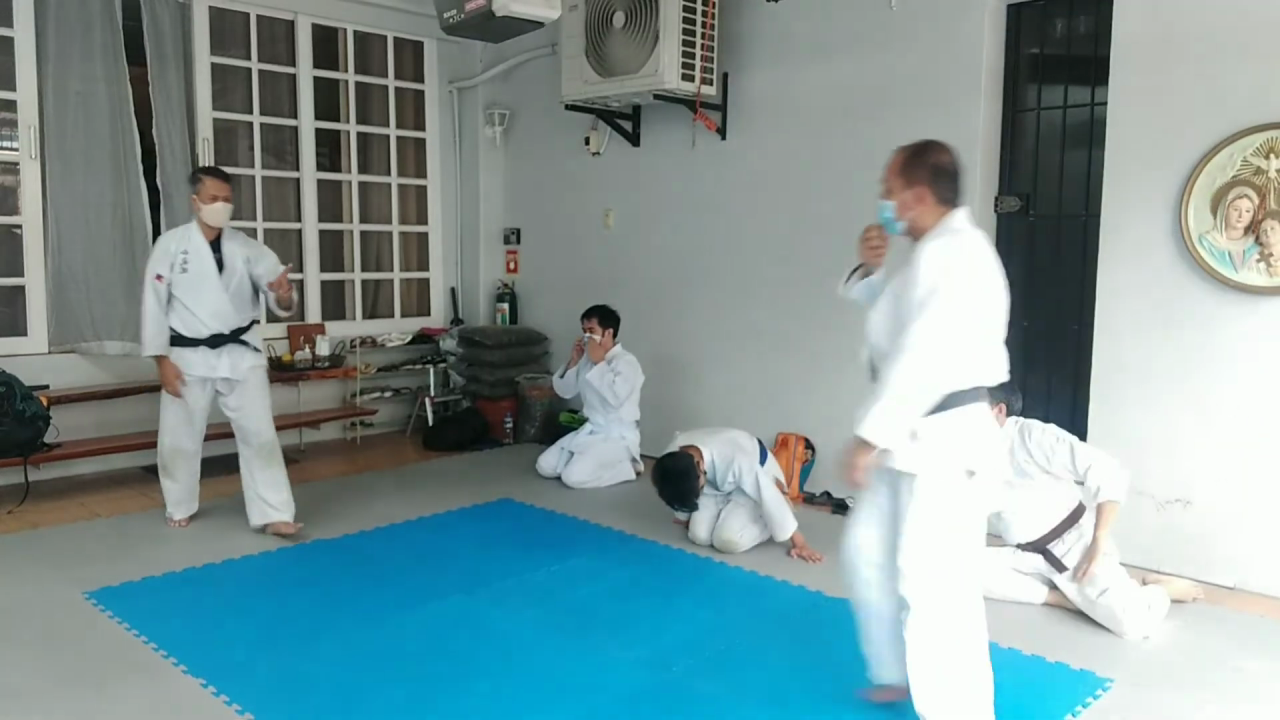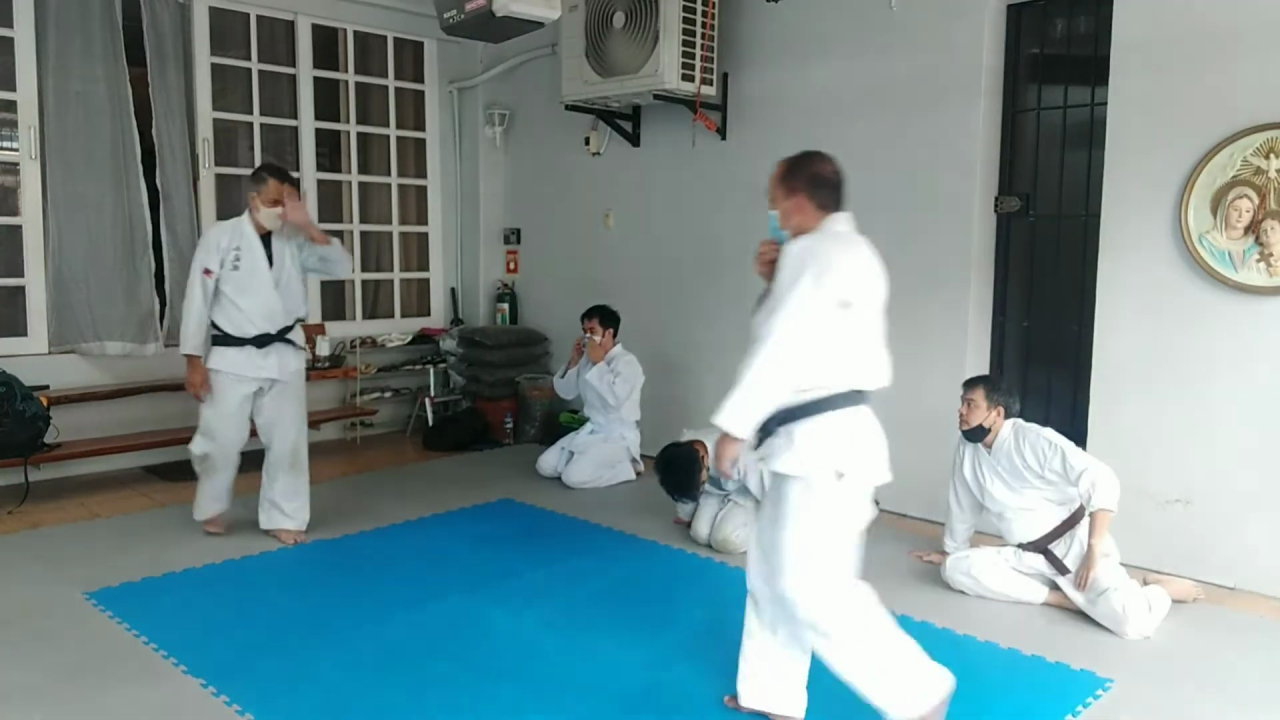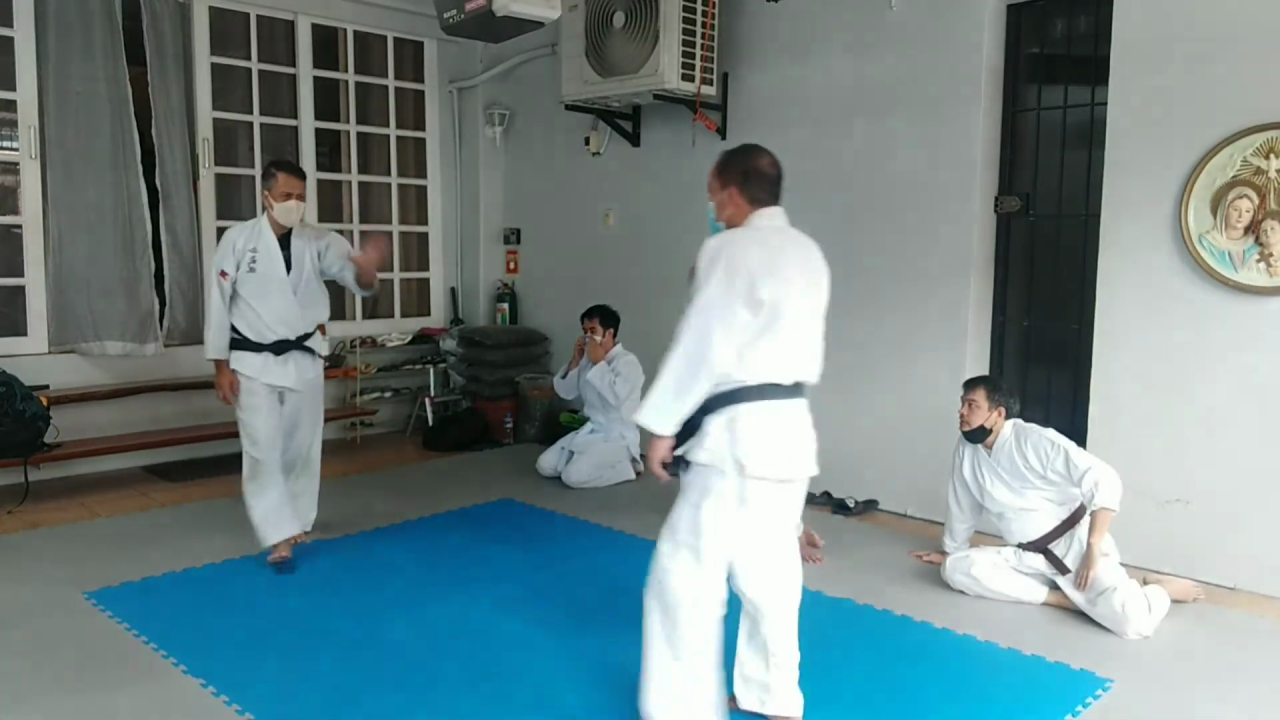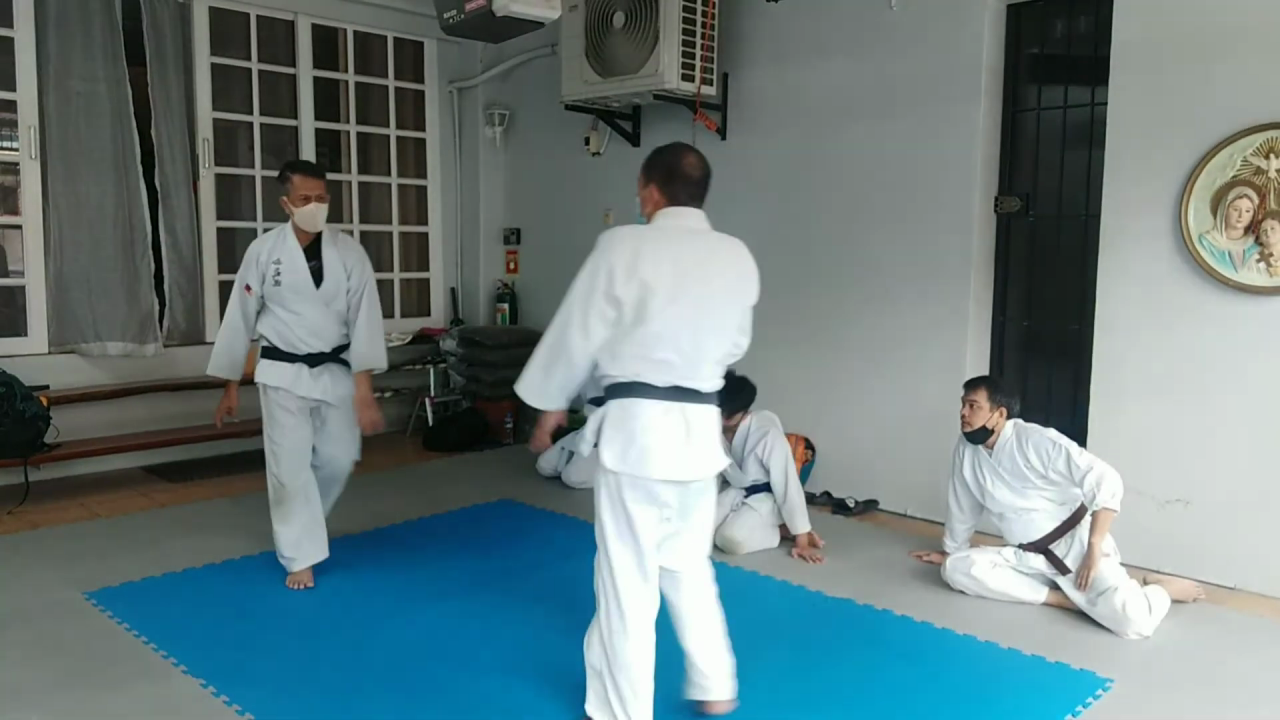
dt=0.3s
person 1, frame 1
left shoulder: (948, 253)
right shoulder: (940, 248)
left elbow: (921, 359)
right elbow: (898, 322)
left wrist: (871, 435)
right wrist: (872, 270)
left hip: (941, 440)
right hip: (916, 438)
left knee: (935, 584)
right knee: (869, 553)
right ankle: (900, 673)
person 1, frame 2
left shoulder: (814, 254)
right shoulder: (846, 251)
left elbow: (782, 351)
left wrist: (735, 427)
right wrist: (776, 282)
left hip: (825, 443)
right hip: (816, 439)
left knee: (811, 587)
right knee: (774, 570)
person 1, frame 3
left shoulder: (731, 251)
right shoulder: (807, 253)
left elbow: (698, 347)
left wrist: (661, 427)
left hip: (739, 431)
right hip: (791, 426)
left knee: (683, 570)
right knee: (769, 573)
person 1, frame 4
left shoulder: (624, 247)
right shoulder: (738, 258)
left elbow: (575, 335)
left wrist: (550, 405)
left hip: (635, 427)
right hip: (700, 427)
left knee: (626, 580)
right knee: (685, 566)
person 2, frame 1
left shoulder: (247, 247)
right shoulder: (170, 244)
left elbow: (280, 303)
right elbow: (155, 304)
left wrist: (282, 293)
right wrist: (163, 360)
left hip: (241, 355)
right hip: (190, 357)
left knee: (259, 434)
right knee: (179, 438)
left ankle: (273, 514)
right ankle: (180, 506)
person 2, frame 2
left shoulder: (294, 240)
right shoulder: (220, 238)
left elbow: (341, 266)
right elbow: (197, 300)
left wrist: (308, 227)
right wrist: (194, 361)
left hip: (284, 355)
right hip: (232, 357)
left knee: (287, 441)
right knee: (221, 440)
left ankle: (284, 519)
right ankle: (211, 508)
person 2, frame 3
left shoulder: (319, 241)
right shoulder: (238, 239)
left elbow: (347, 271)
right elbow: (218, 303)
left wrist: (367, 267)
right wrist: (221, 364)
left hip: (304, 360)
right hip: (253, 361)
left knee: (301, 450)
right knee: (263, 450)
left ankle: (287, 521)
right ankle: (278, 534)
person 2, frame 4
left shoulder: (349, 251)
right shoulder: (263, 251)
left elbow: (365, 315)
right elbow: (239, 317)
left wrist: (364, 387)
right wrist: (230, 385)
left hip: (337, 369)
right hip: (284, 371)
left knee: (338, 459)
right knee: (290, 467)
left ankle: (302, 529)
right ankle: (301, 557)
person 3, frame 1
left shoulder: (1036, 437)
left elbow: (1111, 475)
left wrist: (1098, 544)
left hip: (1073, 545)
right hip: (1029, 556)
left knee: (1130, 621)
left ankle: (1161, 589)
right ankle: (1057, 595)
person 3, frame 2
left shoulder: (1034, 439)
right shoulder: (967, 448)
left elbow: (1102, 481)
right elbow: (961, 509)
left wrist: (1094, 550)
right wrist: (952, 551)
left hip: (1074, 545)
right hip: (1028, 555)
left knee: (1131, 621)
right knee: (958, 568)
left ankle: (1158, 589)
right ankle: (1062, 597)
person 3, frame 3
left shoulder: (1035, 441)
right shoulder: (966, 450)
left elbow: (1105, 481)
right elbow: (962, 507)
left wrist: (1094, 549)
right wrist: (950, 550)
left hip: (1075, 544)
right hip: (1030, 555)
left knee: (1131, 621)
right knee: (956, 568)
left ankle: (1160, 588)
right ankle: (1064, 597)
person 3, frame 4
left shoulder: (1037, 441)
right shoulder: (966, 450)
left elbow: (1107, 481)
right elbow: (963, 507)
left wrist: (1094, 549)
right wrist: (950, 551)
left hip: (1076, 544)
right hip: (1030, 556)
left knee: (1131, 620)
right knee: (957, 568)
left ankle: (1160, 588)
right ankle: (1064, 597)
